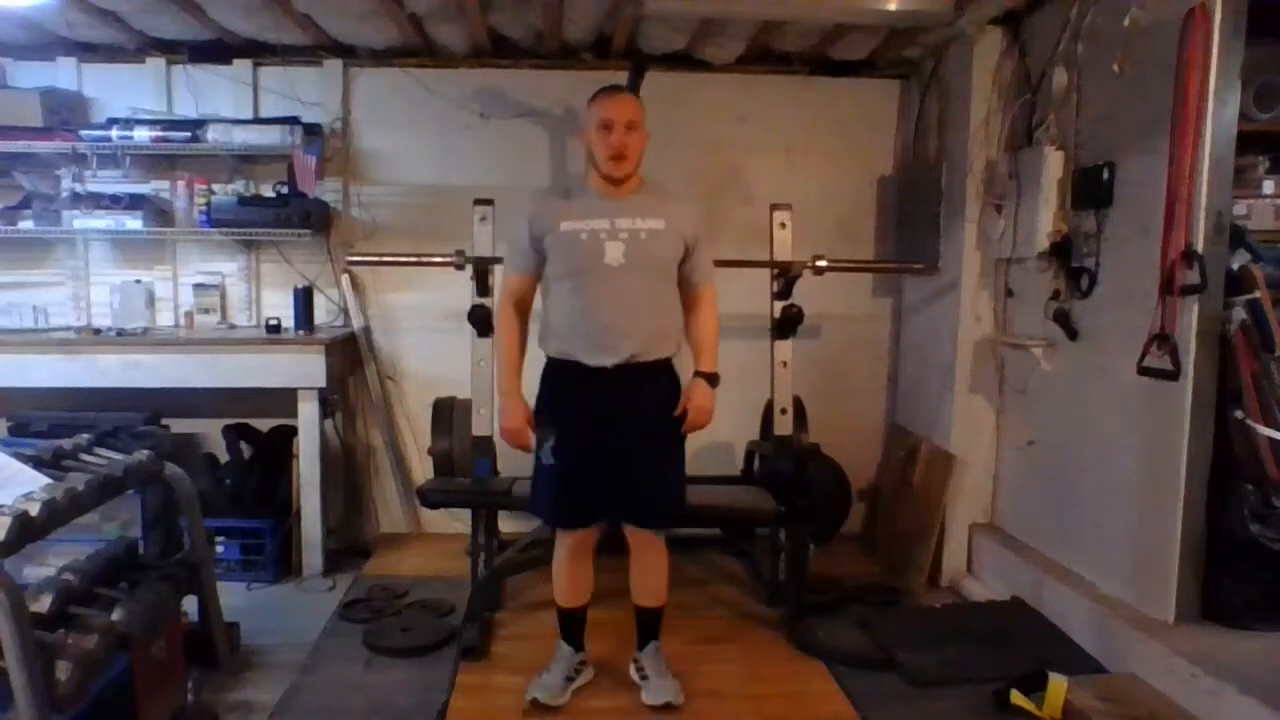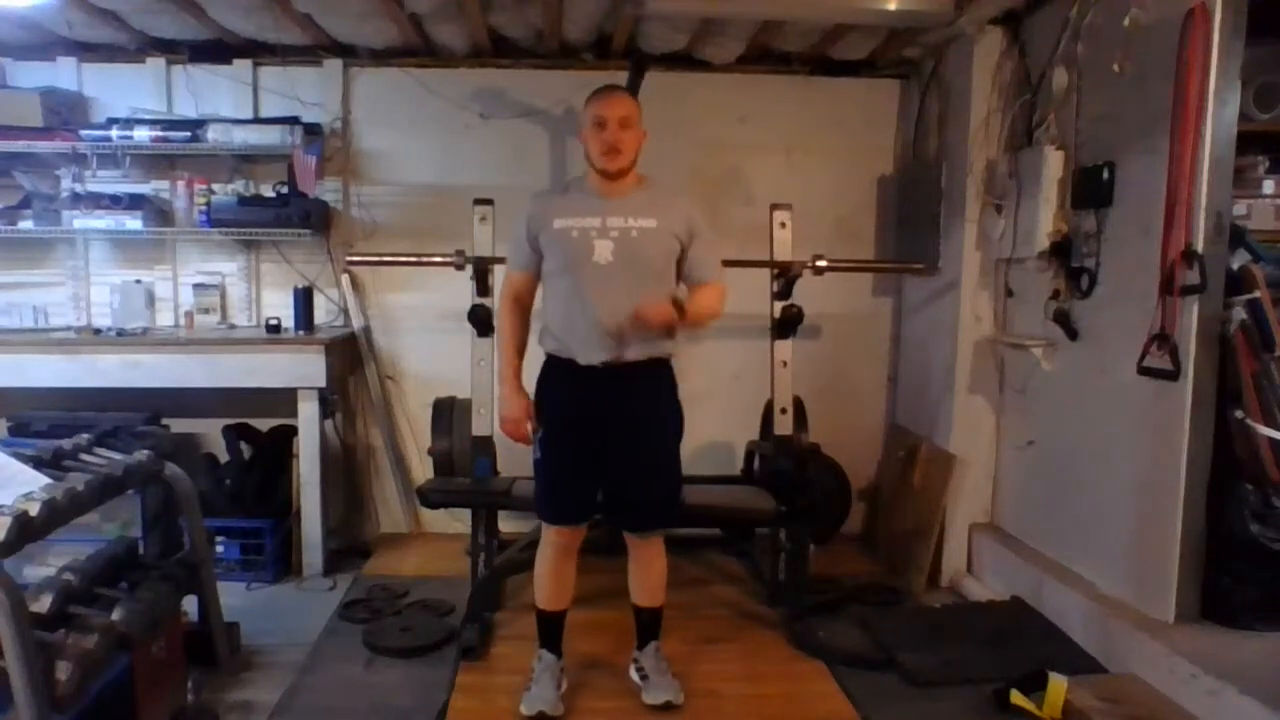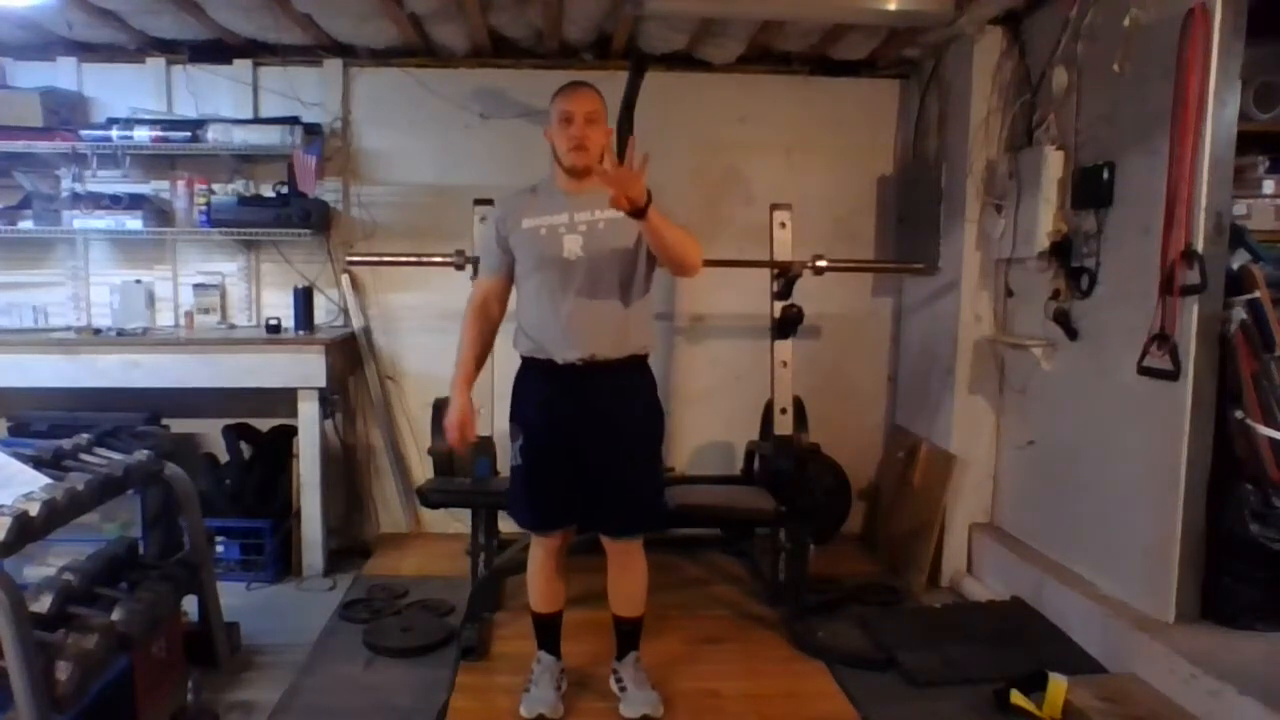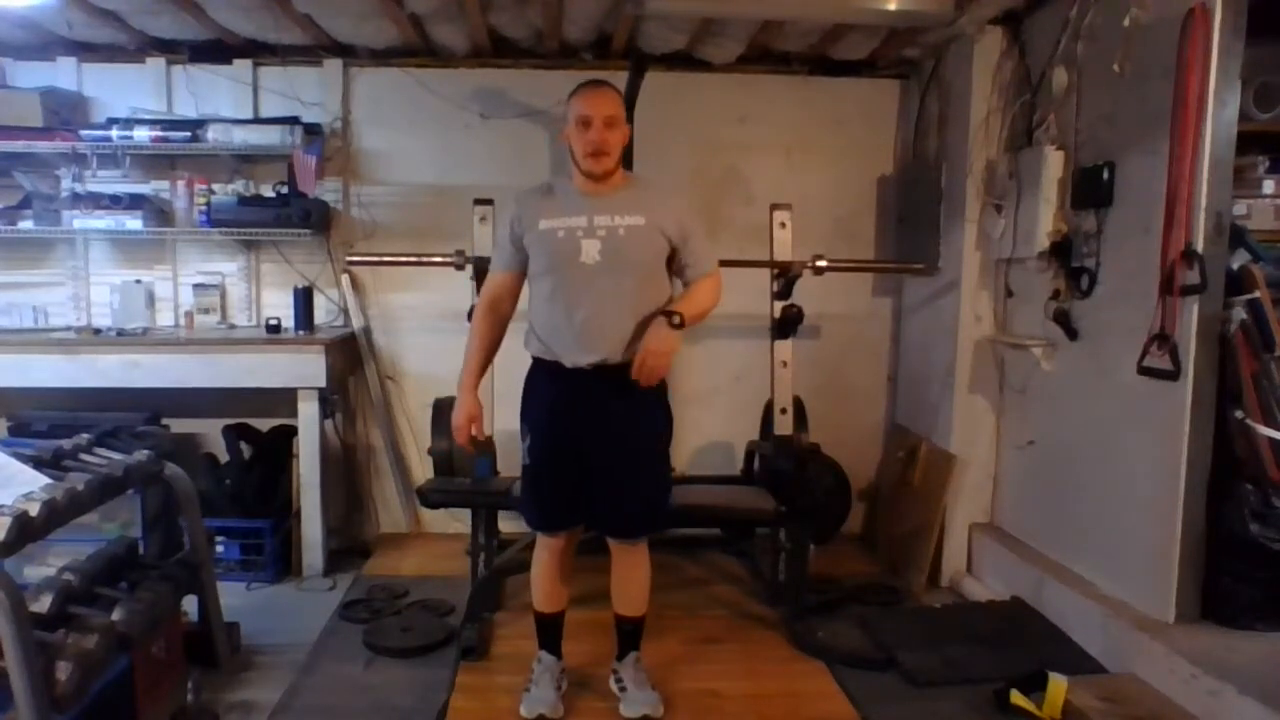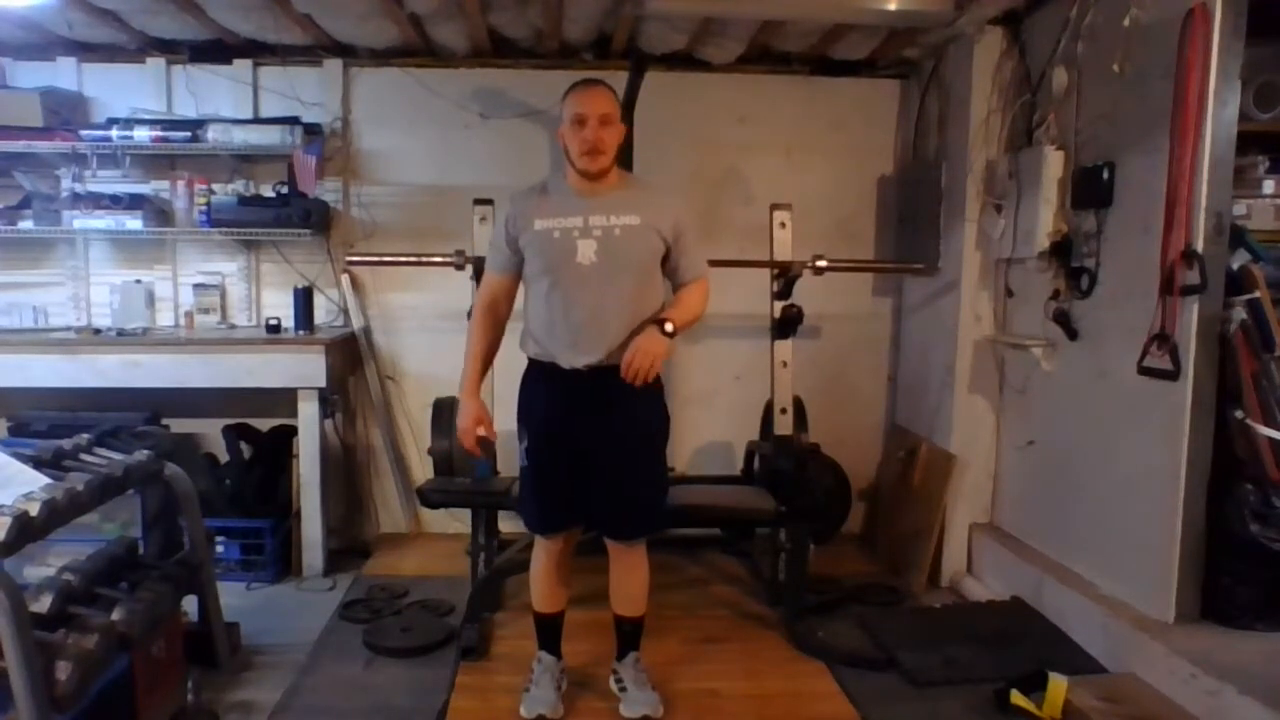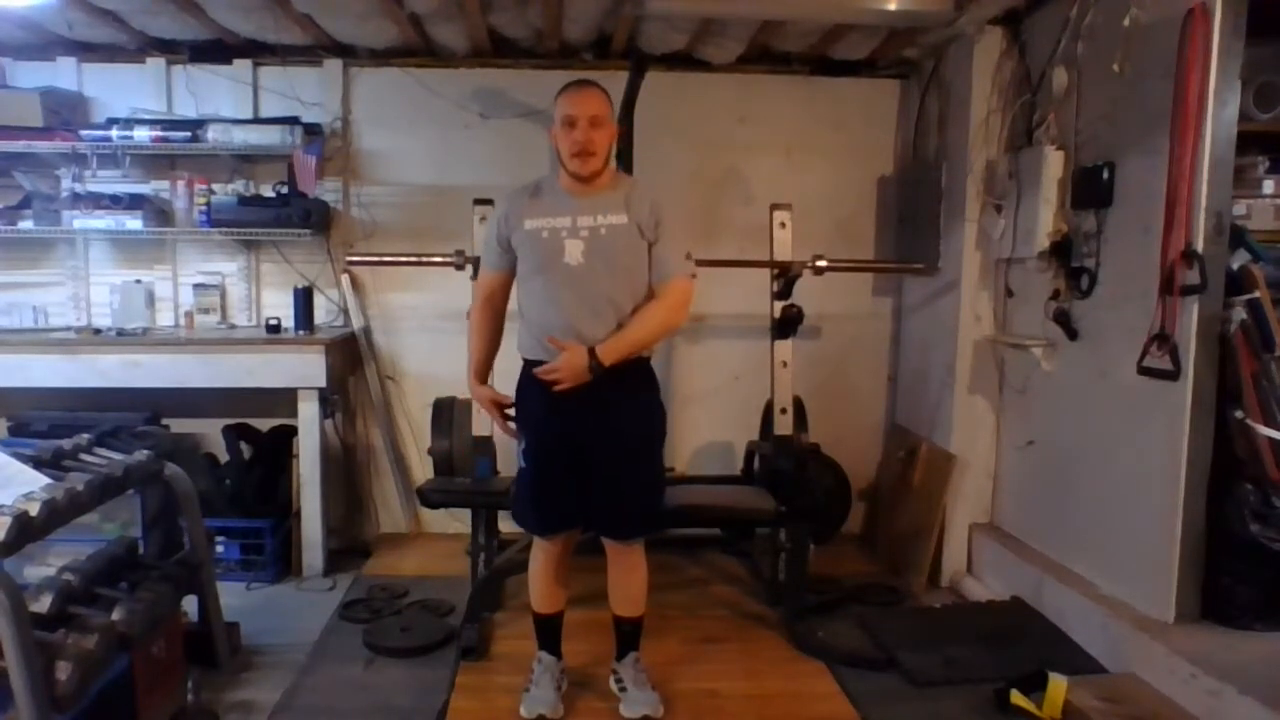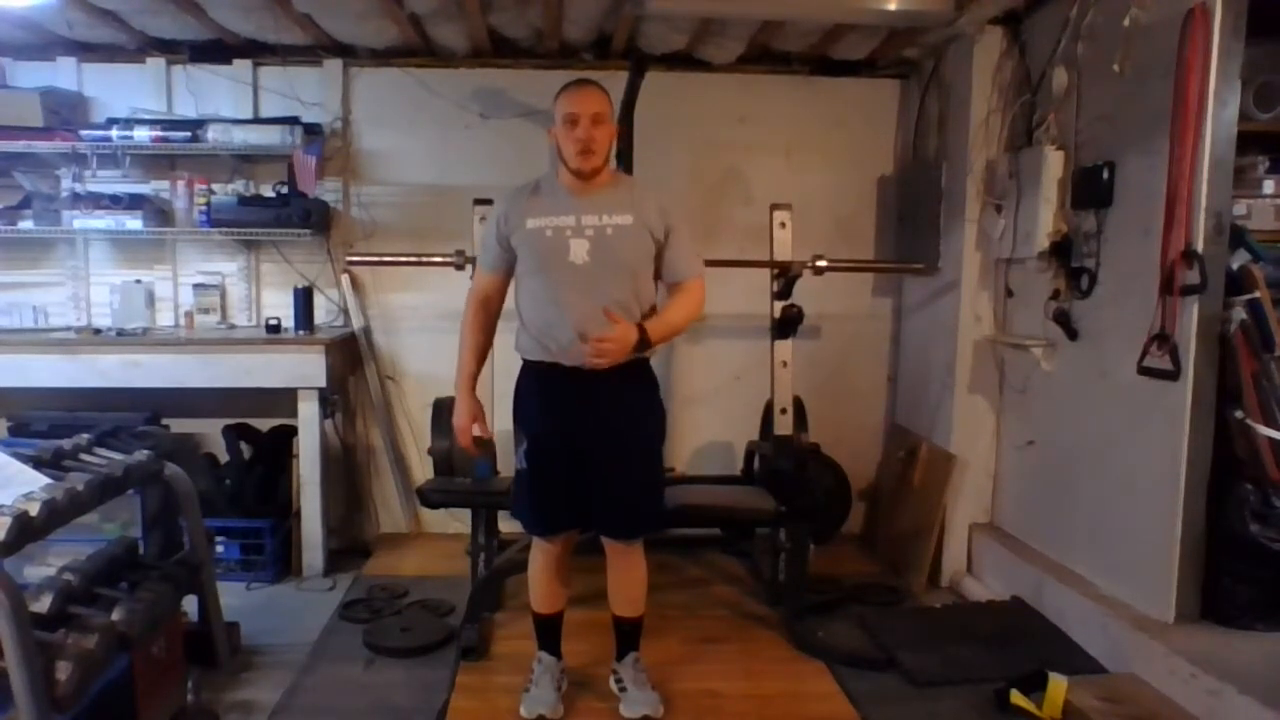
dt=0.7s
person 1, frame 1
left shoulder: (675, 216)
right shoulder: (549, 214)
left elbow: (700, 302)
right elbow: (512, 304)
left wrist: (705, 376)
right wrist: (510, 393)
left hip: (651, 388)
right hip: (571, 387)
left knee: (647, 532)
right knee: (573, 534)
left ankle: (648, 652)
right ankle: (571, 654)
person 1, frame 2
left shoulder: (674, 212)
right shoulder: (546, 210)
left elbow: (712, 292)
right elbow: (514, 300)
left wrist: (677, 312)
right wrist: (510, 383)
left hip: (644, 386)
right hip: (566, 384)
left knee: (645, 531)
right knee: (560, 531)
left ankle: (647, 653)
right ankle: (549, 661)
person 1, frame 3
left shoulder: (638, 200)
right shoulder: (516, 211)
left elbow: (690, 264)
right elbow: (484, 307)
left wrist: (639, 207)
right wrist: (461, 391)
left hip: (623, 385)
right hip: (544, 386)
left knee: (625, 536)
right knee: (547, 535)
left ankle: (628, 664)
right ankle: (548, 663)
person 1, frame 4
left shoulder: (660, 208)
right shoulder: (532, 209)
left elbow: (708, 281)
right elbow: (495, 301)
left wrist: (672, 321)
right wrist: (467, 387)
left hip: (632, 390)
right hip: (554, 388)
left knee: (630, 536)
right knee: (553, 535)
left ankle: (628, 663)
right ankle: (548, 662)
person 1, frame 5
left shoulder: (656, 208)
right shoulder: (527, 209)
left elbow: (697, 287)
right elbow: (491, 303)
left wrist: (663, 329)
right wrist: (469, 391)
left hip: (630, 393)
right hip: (550, 389)
left knee: (628, 538)
right knee: (551, 536)
left ankle: (628, 663)
right ankle: (548, 663)
person 1, frame 6
left shoulder: (645, 207)
right shoulder: (519, 209)
left elbow: (674, 301)
right elbow: (489, 296)
left wrist: (595, 358)
right wrist: (478, 377)
left hip: (625, 390)
right hip: (544, 390)
left knee: (625, 537)
right knee: (550, 537)
left ankle: (628, 664)
right ankle: (548, 663)
person 1, frame 7
left shoulder: (648, 207)
right shoulder: (518, 208)
left elbow: (691, 292)
right elbow: (483, 301)
left wrist: (640, 336)
right wrist: (465, 390)
left hip: (626, 390)
right hip: (545, 388)
left knee: (625, 537)
right knee: (549, 536)
left ankle: (628, 665)
right ankle: (548, 663)
